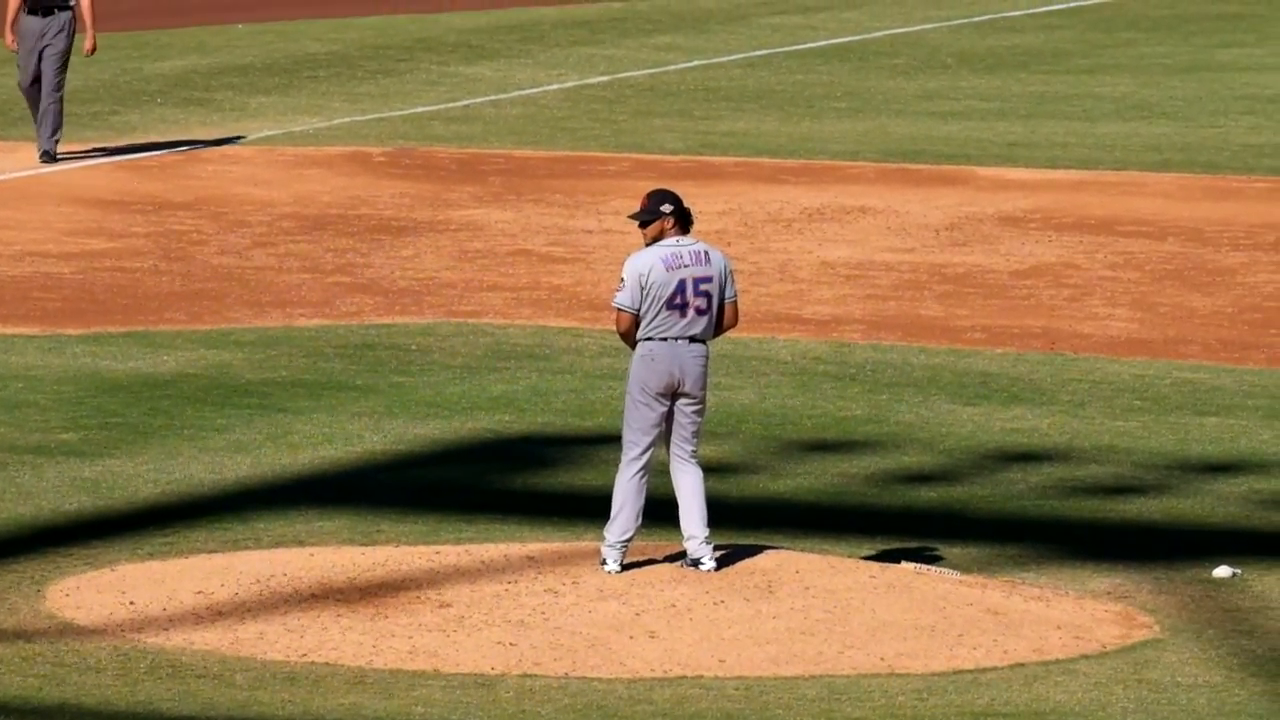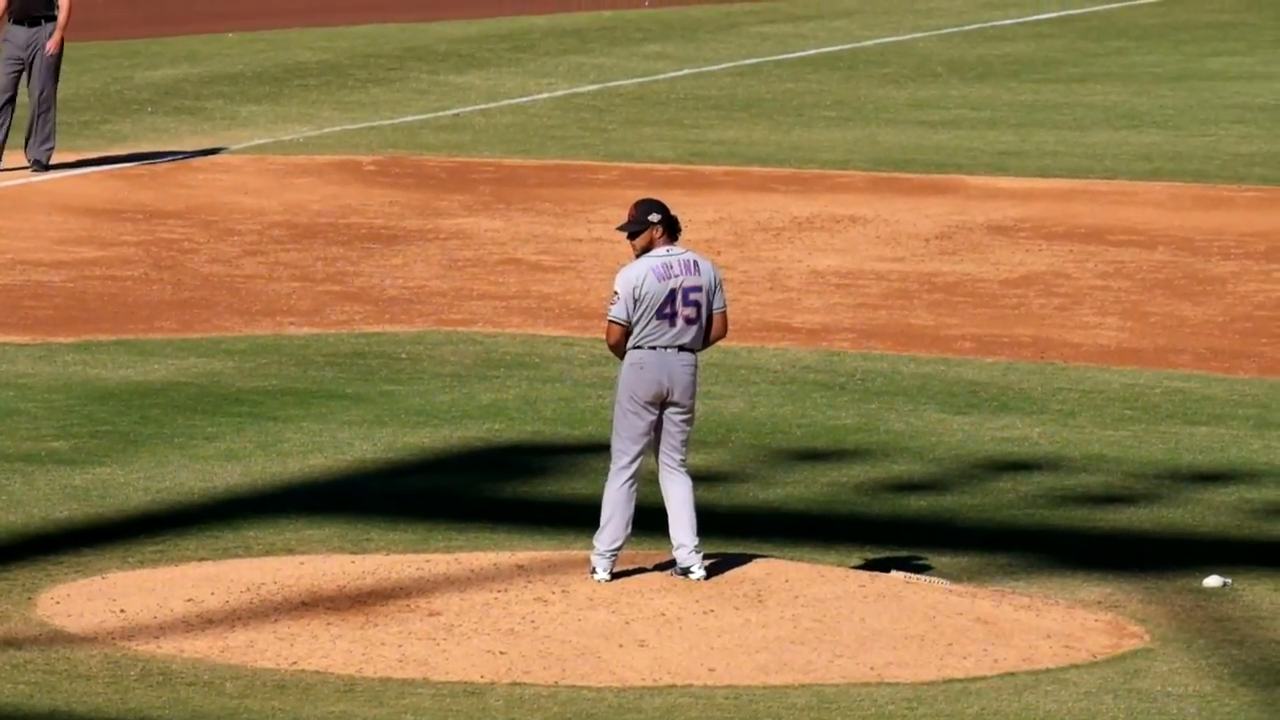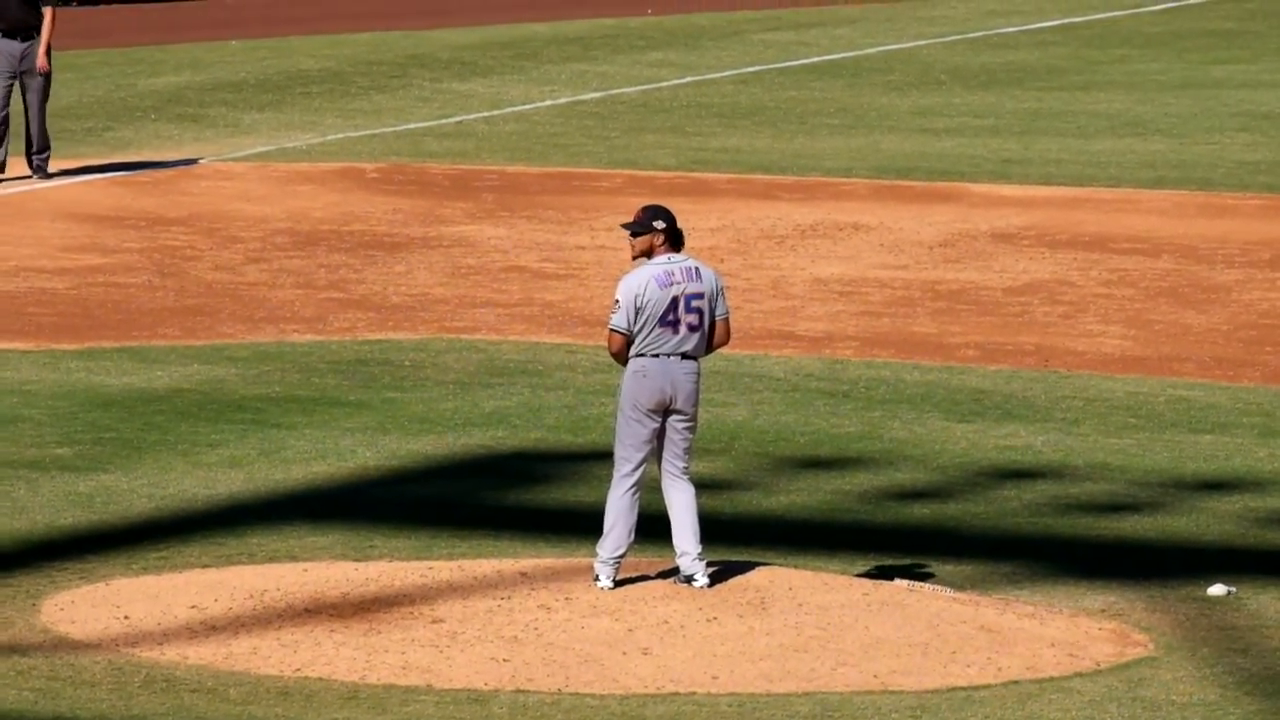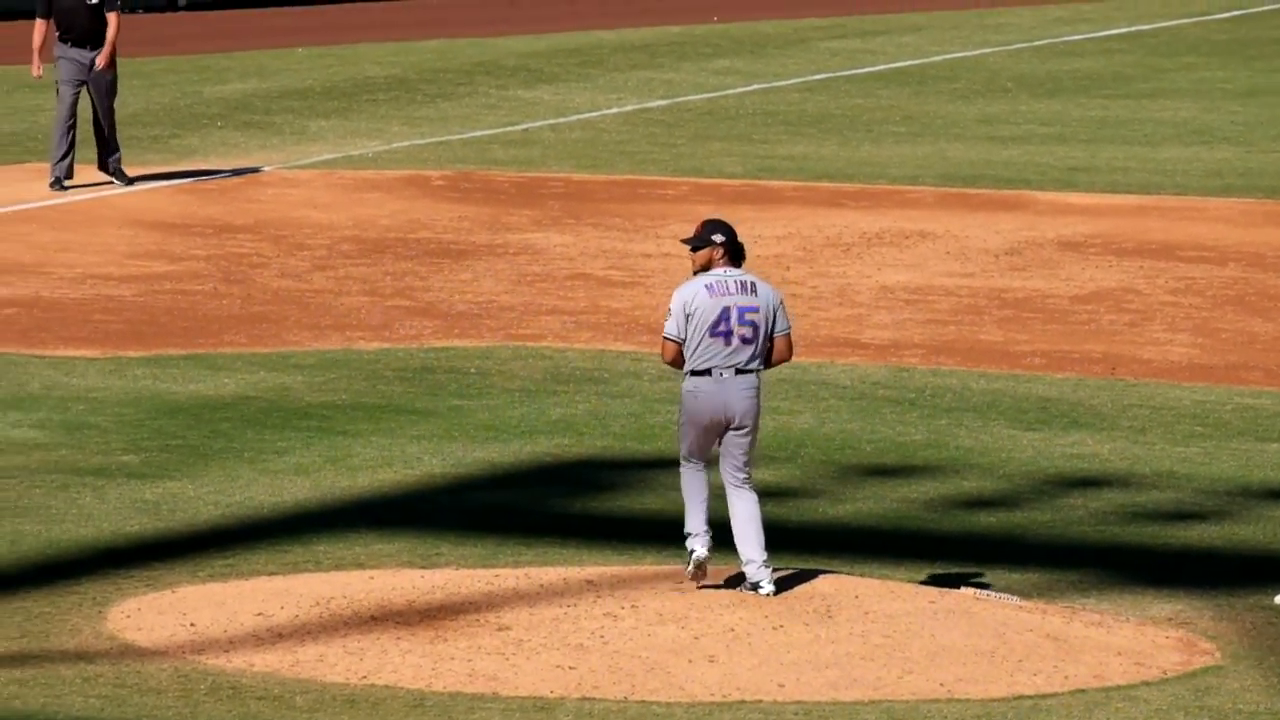
dt=0.4s
person 1, frame 1
left shoulder: (642, 261)
right shoulder: (716, 259)
left elbow: (624, 325)
right elbow: (729, 318)
left wrist: (642, 346)
left hip: (653, 358)
right hip: (696, 359)
left knee: (635, 456)
right knee: (685, 456)
left ankle: (614, 551)
right ankle: (700, 549)
person 1, frame 2
left shoulder: (634, 273)
right shoulder: (705, 269)
left elbow: (615, 337)
right elbow: (718, 329)
left wrist: (630, 357)
left hip: (642, 367)
right hip: (684, 369)
left knee: (624, 465)
right knee: (674, 465)
left ankle: (604, 559)
right ankle: (689, 558)
person 1, frame 3
left shoulder: (636, 280)
right shoulder: (707, 276)
left elbow: (616, 345)
right elbow: (721, 336)
left wrist: (636, 363)
left hip: (645, 376)
right hip: (687, 377)
left knee: (627, 473)
right knee: (677, 473)
left ankle: (607, 568)
right ankle: (693, 566)
person 1, frame 4
left shoulder: (689, 291)
right shoulder: (766, 292)
left elbow: (670, 355)
right elbow: (783, 352)
left hip: (702, 391)
right hip: (745, 392)
left knee: (692, 466)
right knee: (739, 483)
left ankle: (698, 540)
right ankle: (758, 573)
